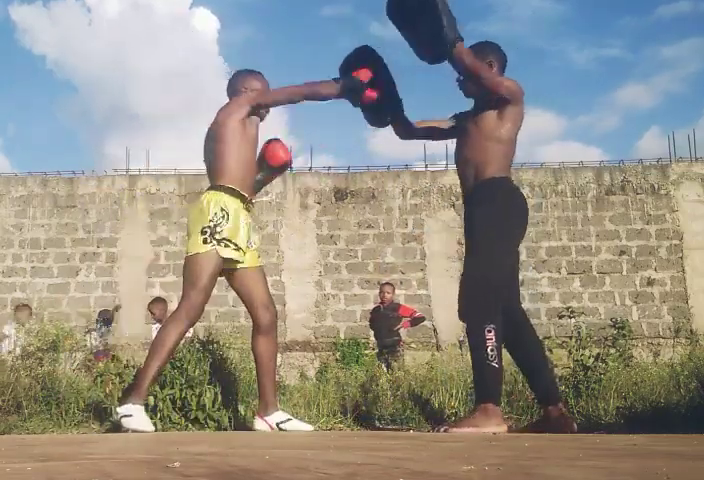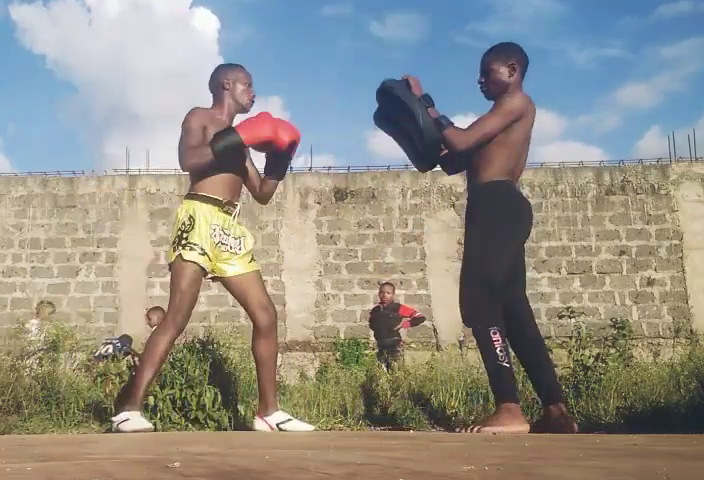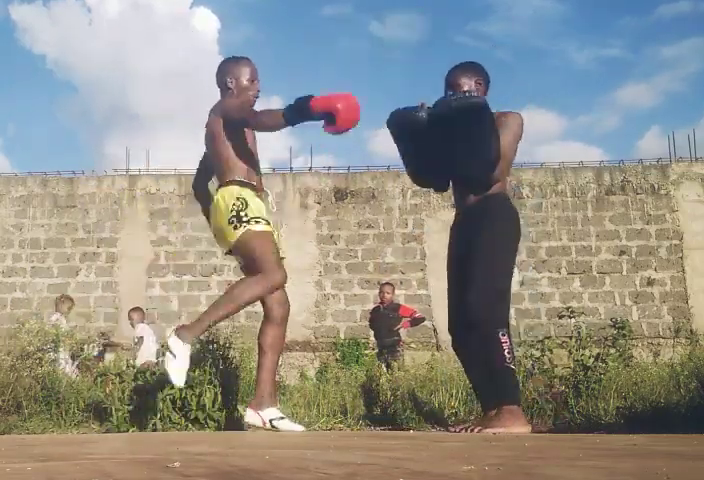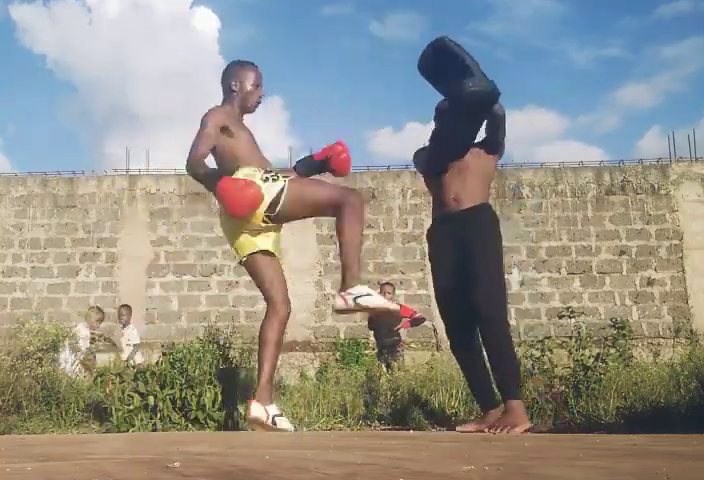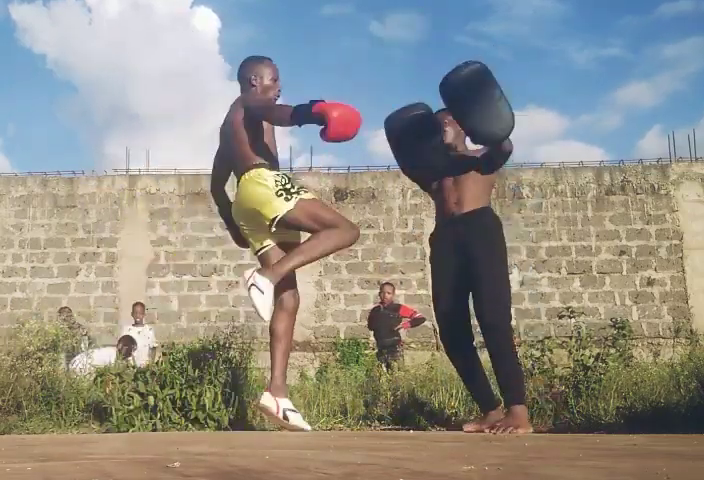
dt=0.3s
person 1, frame 1
left shoulder: (509, 93)
right shoulder: (466, 120)
left elbow: (466, 62)
right elbow: (409, 130)
left hip: (496, 202)
right hip: (486, 207)
left knee: (478, 300)
right knee: (503, 306)
left ankle: (488, 408)
right ankle: (554, 410)
person 1, frame 2
left shoulder: (516, 102)
right shoulder: (500, 119)
left elbow: (460, 142)
right elbow: (455, 159)
left wrist: (423, 101)
left hip: (496, 206)
right hip: (500, 210)
left knee: (480, 303)
right knee: (513, 310)
left ankle: (510, 410)
right ankle: (555, 410)
person 1, frame 3
left shoulder: (507, 121)
right shoulder: (446, 133)
left elbow: (492, 170)
right elbow: (437, 181)
right wrist: (422, 144)
left hip: (494, 215)
right hip: (464, 223)
left knee: (486, 309)
right knee: (461, 323)
left ankle: (512, 412)
right ankle: (494, 407)
person 1, frame 4
left shoulder: (486, 145)
right shoulder: (426, 155)
left elbow: (497, 116)
right elbow: (431, 163)
left wrist: (478, 94)
right wrist: (450, 124)
left hip: (479, 223)
right hip: (442, 231)
left knee: (489, 309)
right knee: (458, 325)
left ankle: (515, 406)
right ankle: (490, 408)
person 1, frame 5
left shoulder: (484, 153)
right shoulder: (431, 161)
left elbow: (503, 150)
right elbow: (424, 177)
left hip: (481, 227)
right hip: (444, 235)
left knee: (493, 316)
right knee: (451, 327)
left ankle: (518, 411)
right ankle: (490, 406)
person 2, frame 1
left shoulder: (225, 132)
right shoulder: (239, 106)
right elbow: (299, 92)
left wrist: (268, 169)
right wrist: (347, 85)
left hip: (238, 220)
right hip: (219, 213)
left knee: (266, 317)
right knee: (189, 310)
left ankle: (269, 411)
right ankle: (133, 401)
person 2, frame 2
left shoulder: (237, 143)
right shoulder: (199, 117)
left elbow: (263, 194)
right elbow: (188, 160)
left wrist: (280, 155)
right wrist: (237, 137)
left hip: (231, 229)
right hip: (200, 220)
left knee: (266, 317)
right knee: (176, 318)
left ankle: (268, 411)
right ankle: (130, 408)
person 2, frame 3
left shoulder: (222, 125)
right shoulder: (226, 106)
left elbow: (202, 179)
right elbow: (264, 120)
left wrist: (213, 216)
right wrist: (312, 108)
left hip: (245, 205)
right hip: (239, 201)
left knee: (279, 309)
right knee: (272, 275)
left ankle: (263, 406)
right ankle: (186, 335)
person 2, frame 4
left shoulder: (237, 130)
right shoulder: (219, 116)
left elbow: (275, 172)
right elbow: (193, 162)
left wrist: (316, 162)
right wrist: (220, 183)
left hip: (244, 221)
right hip: (252, 192)
left knee: (279, 305)
right knee: (350, 199)
left ankle: (262, 402)
right ankle: (352, 287)
person 2, frame 5
left shoulder: (233, 121)
right shoulder: (248, 102)
left elbow: (217, 180)
right elbow: (272, 111)
left wrist: (232, 223)
right wrist: (312, 112)
left hip: (248, 205)
right hip: (261, 184)
left knee: (288, 300)
right knee: (344, 229)
left ankle: (276, 395)
right ankle: (267, 276)
